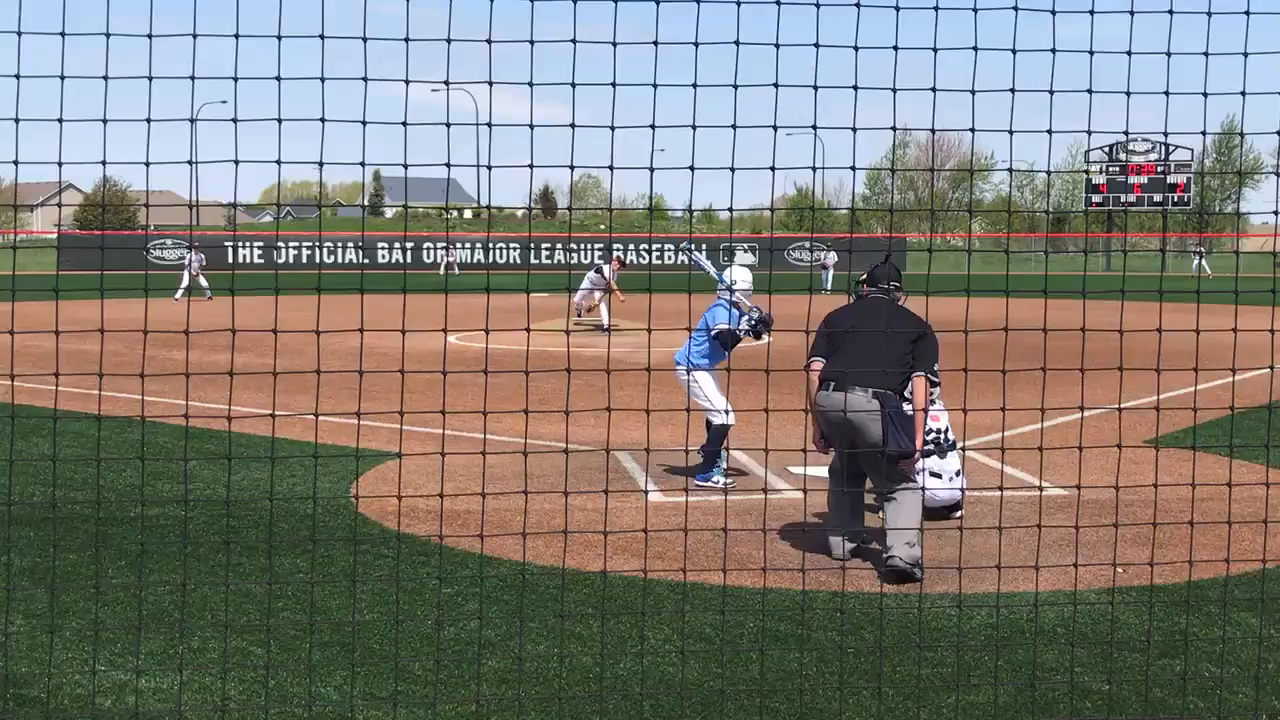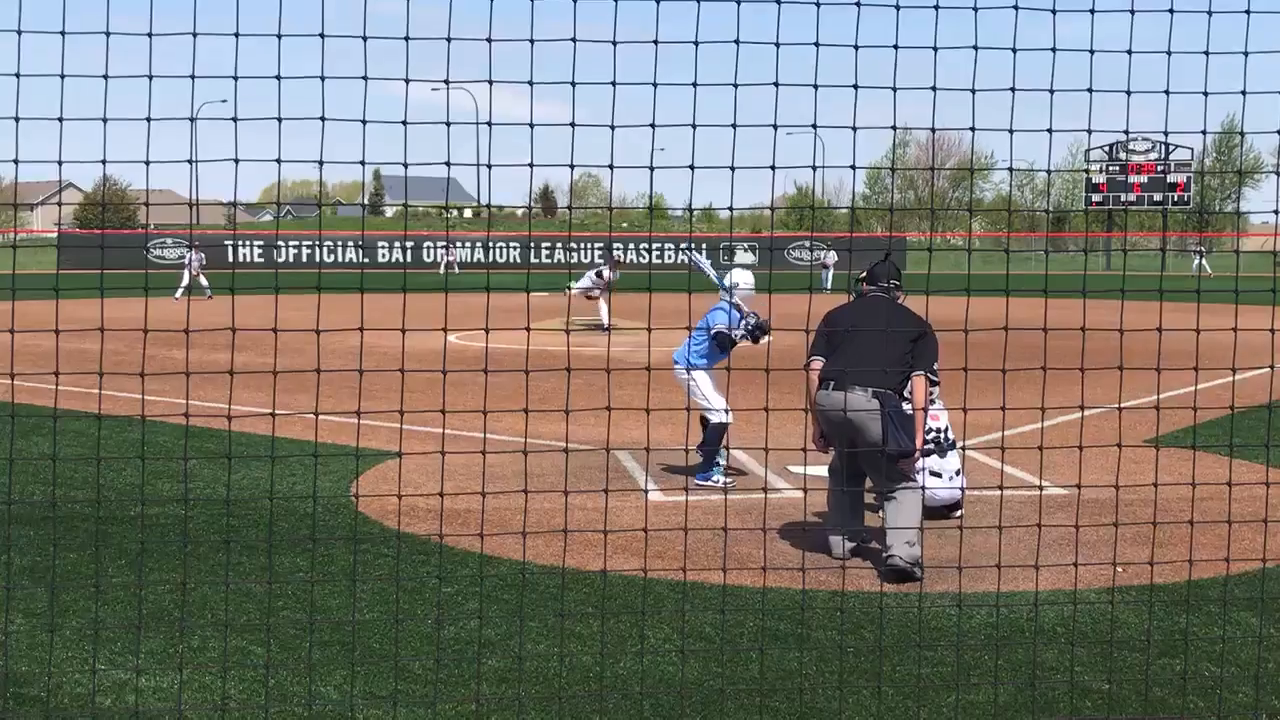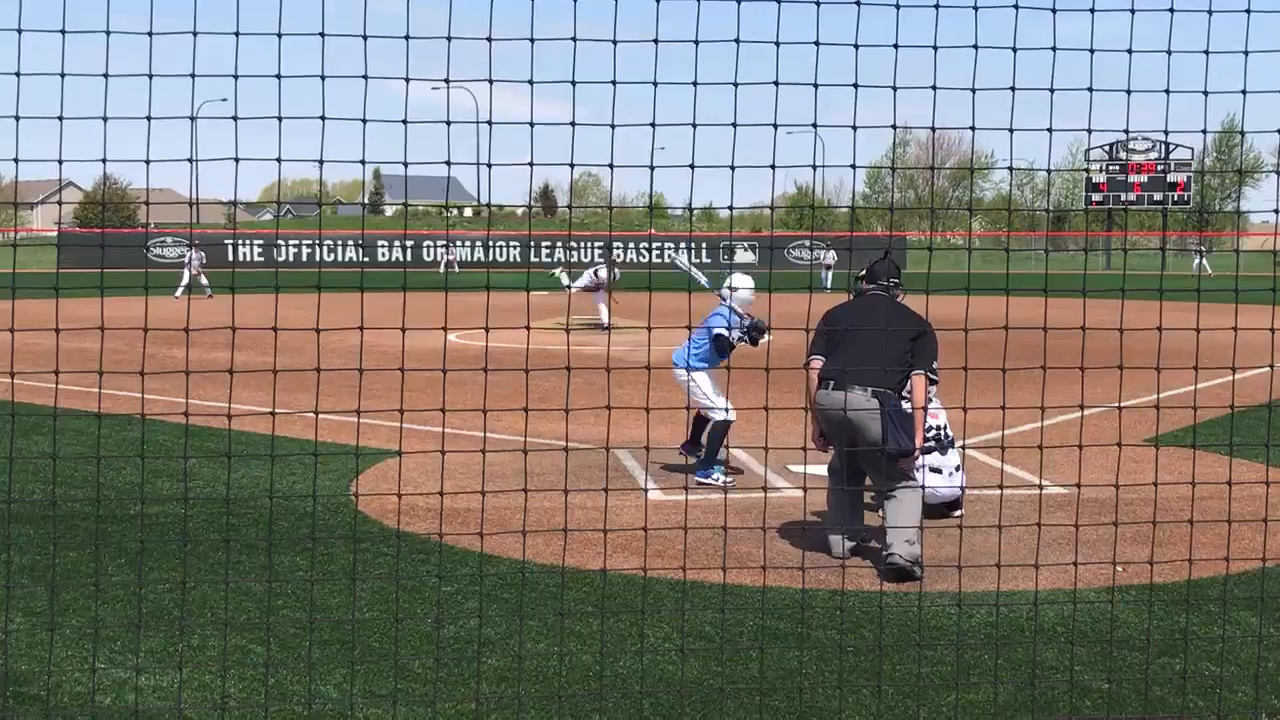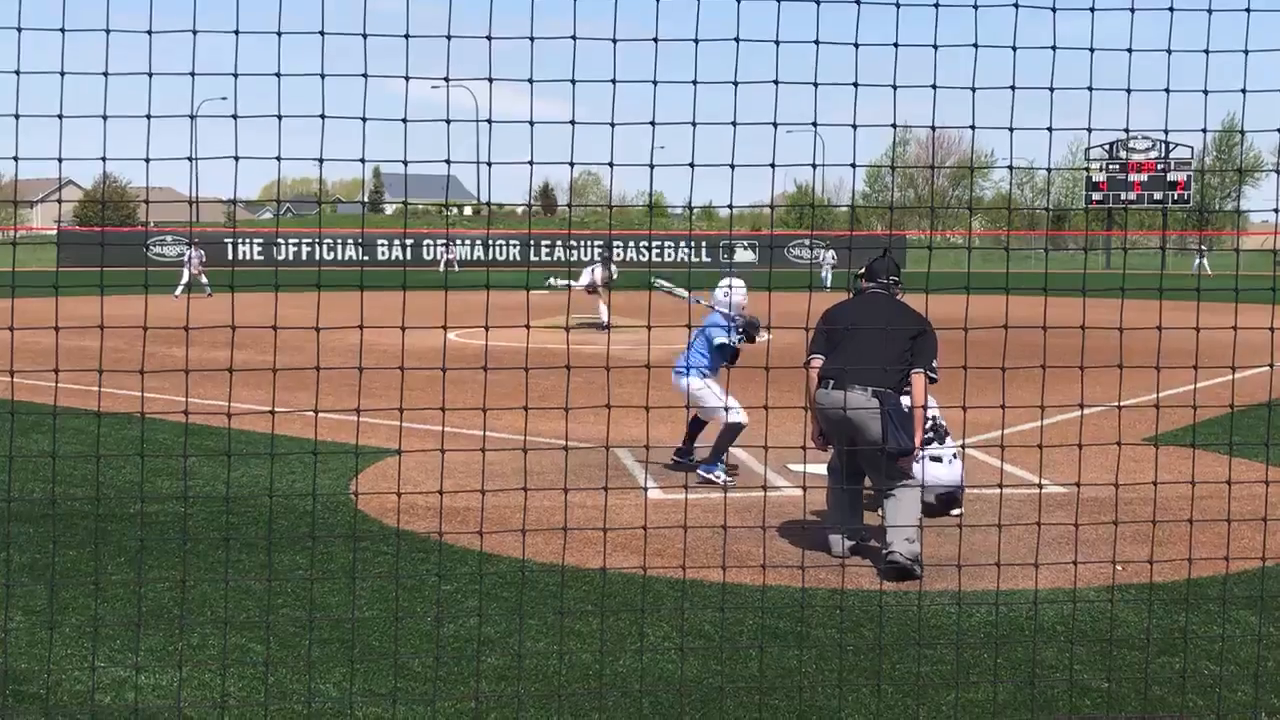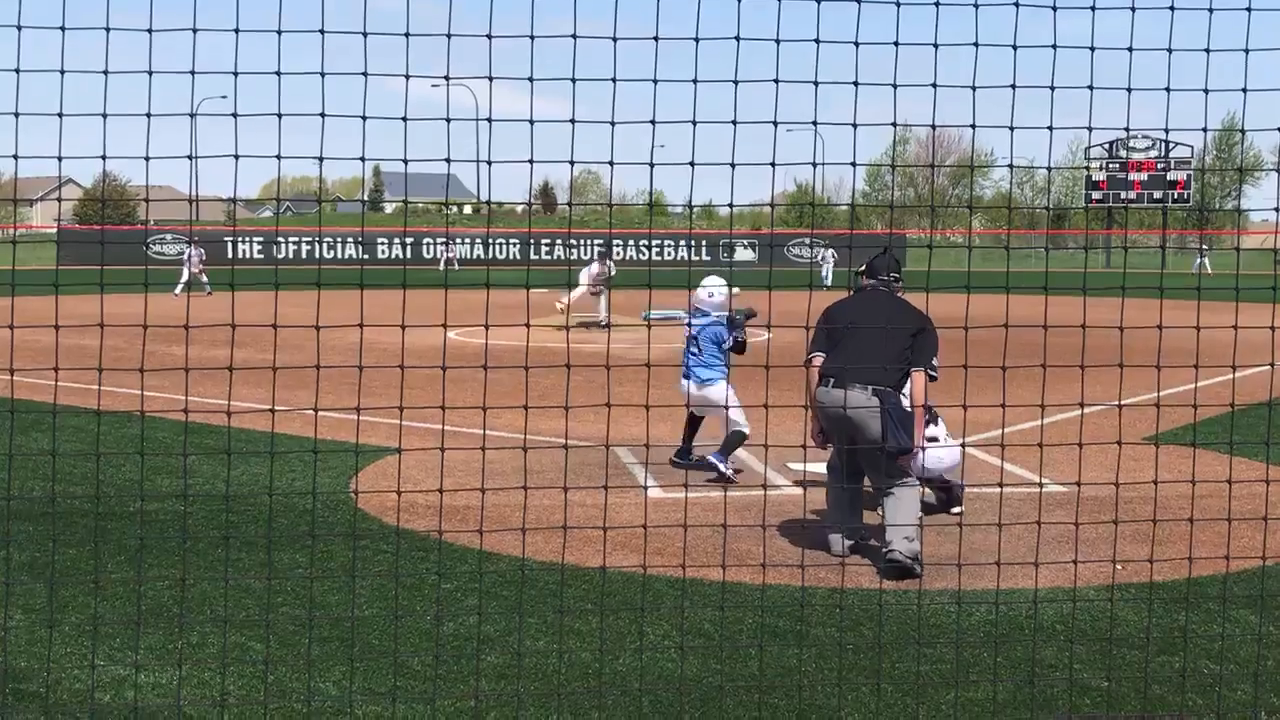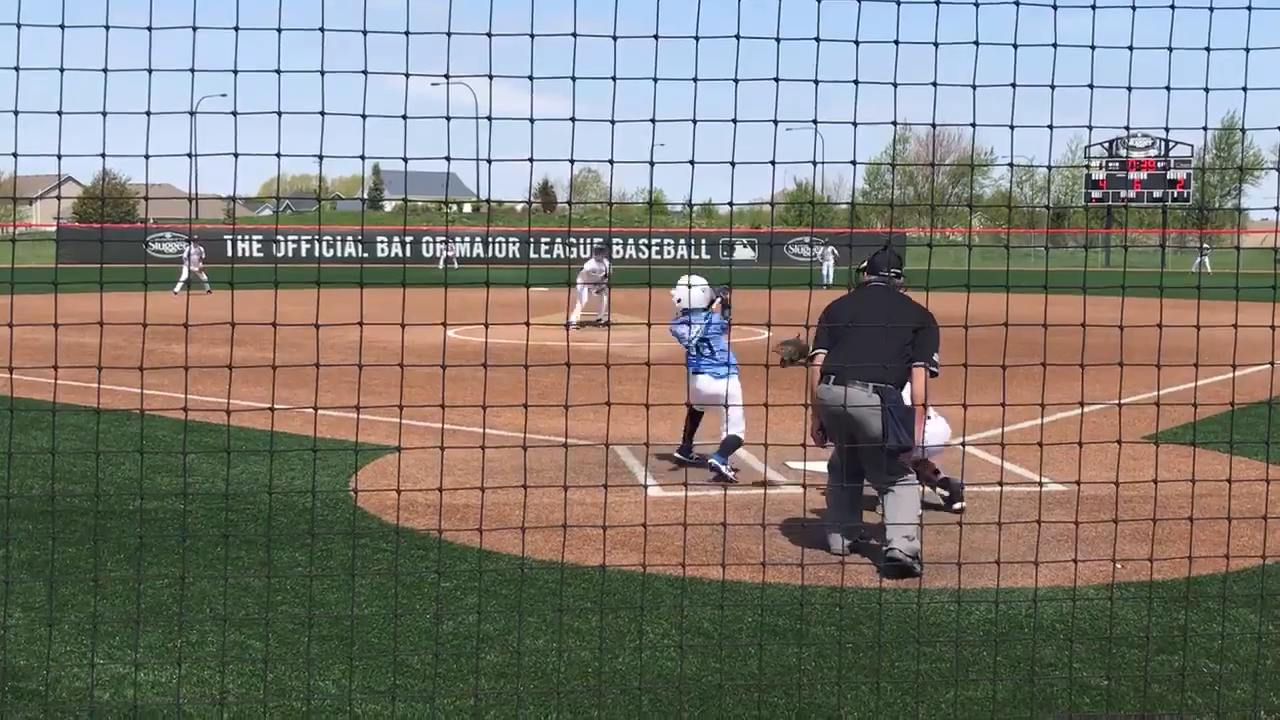
dt=0.1s
person 1, frame 1
left shoulder: (838, 315)
right shoulder: (917, 325)
left elbow: (814, 370)
right elbow: (920, 382)
left wrist: (817, 424)
right wrist: (918, 437)
left hip: (830, 400)
right hip: (876, 404)
left knee: (845, 470)
right knee: (902, 484)
left ankle: (843, 541)
right ankle: (902, 555)
person 1, frame 2
left shoulder: (837, 314)
right shoulder: (917, 324)
left elbow: (814, 369)
right elbow: (920, 382)
left wrist: (817, 424)
right wrist: (918, 437)
left hip: (830, 400)
right hip: (875, 404)
left knee: (845, 469)
right knee: (902, 483)
left ankle: (843, 540)
right ankle: (902, 554)
person 1, frame 3
left shoulder: (836, 313)
right shoulder: (917, 323)
left elbow: (814, 368)
right elbow: (919, 381)
left wrist: (817, 422)
right wrist: (917, 436)
left hip: (830, 398)
right hip: (875, 403)
left knee: (845, 468)
right knee: (901, 482)
left ankle: (843, 539)
right ankle: (902, 552)
person 1, frame 4
left shoulder: (836, 311)
right shoulder: (916, 321)
left elbow: (814, 367)
right elbow: (919, 379)
left wrist: (816, 421)
right wrist: (916, 435)
left hip: (829, 398)
right hip: (875, 402)
left knee: (845, 467)
right knee: (899, 481)
left ankle: (842, 538)
right ankle: (902, 550)
person 1, frame 5
left shoulder: (837, 308)
right shoulder: (918, 319)
left elbow: (815, 363)
right elbow: (918, 378)
left wrist: (816, 418)
right wrist: (916, 433)
left hip: (829, 396)
right hip: (875, 401)
left knee: (844, 466)
right knee: (899, 480)
left ankle: (842, 538)
right ankle: (902, 549)
person 1, frame 6
left shoulder: (838, 305)
right shoulder: (919, 314)
left elbow: (818, 361)
right elbow: (919, 374)
left wrist: (816, 415)
right wrist: (916, 429)
left hip: (830, 393)
right hip: (876, 398)
left knee: (846, 464)
right knee: (899, 478)
left ankle: (842, 536)
right ankle: (902, 547)
person 2, frame 1
left shoulder: (733, 309)
right shoulder: (721, 310)
left elbow: (755, 332)
right elbow: (727, 342)
left wrist: (758, 324)
right wrist: (746, 324)
left hip: (699, 368)
right hip: (693, 369)
left knee: (716, 409)
right knee: (723, 416)
left ankle: (711, 450)
right ankle: (705, 473)
person 2, frame 2
left shoulder: (734, 311)
right shoulder: (722, 312)
left elbow: (753, 336)
right elbow: (724, 344)
left wrist: (754, 329)
right wrist: (744, 329)
left hip: (697, 367)
right hip: (690, 368)
left knee: (713, 407)
right knee: (721, 415)
left ankle: (707, 447)
right ankle: (705, 473)
person 2, frame 3
left shoulder: (732, 315)
right shoulder: (722, 316)
left elbow: (753, 340)
right elbow: (722, 348)
left wrist: (752, 331)
right wrist: (742, 332)
left hip: (688, 367)
right hip: (690, 370)
left knee: (710, 406)
right knee: (724, 415)
left ankle: (692, 445)
right ankle: (706, 471)
person 2, frame 4
left shoulder: (723, 319)
right shoulder: (718, 323)
left elbow: (749, 337)
right elbow: (729, 358)
left wrist: (746, 330)
right wrist: (739, 334)
left hip: (687, 375)
right hip: (696, 378)
left knee: (706, 410)
right knee: (737, 418)
left ankle: (684, 452)
right ankle: (710, 467)
person 2, frame 5
left shoulder: (692, 318)
right shoulder: (719, 324)
right elbow: (740, 349)
left wrist: (735, 321)
right wrist: (738, 326)
left hip: (688, 384)
right hip: (714, 385)
left knee: (698, 409)
right knee: (740, 429)
left ankle: (684, 452)
right ankle: (720, 457)
person 2, frame 6
left shoulder: (677, 326)
right shoulder: (714, 319)
right wrist: (722, 304)
left hip: (698, 381)
right hip: (726, 380)
left knee: (697, 404)
right knee: (735, 433)
left ankle: (685, 449)
right ankle: (720, 458)
